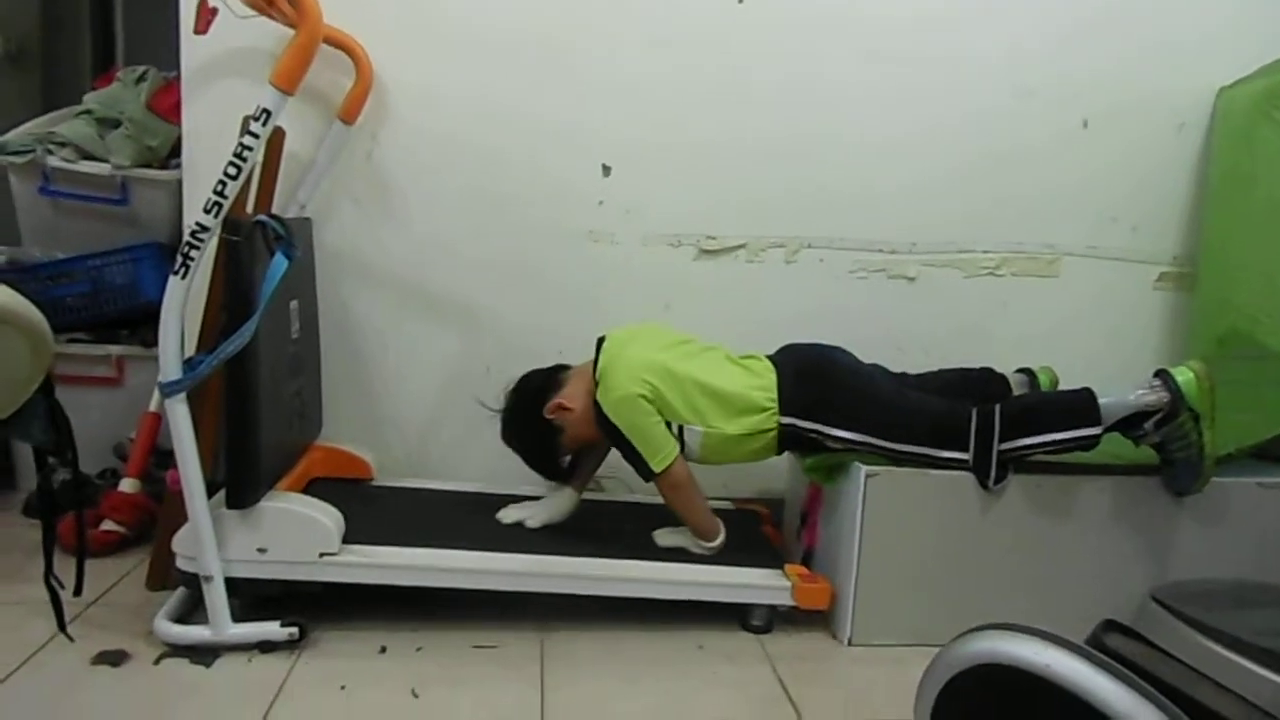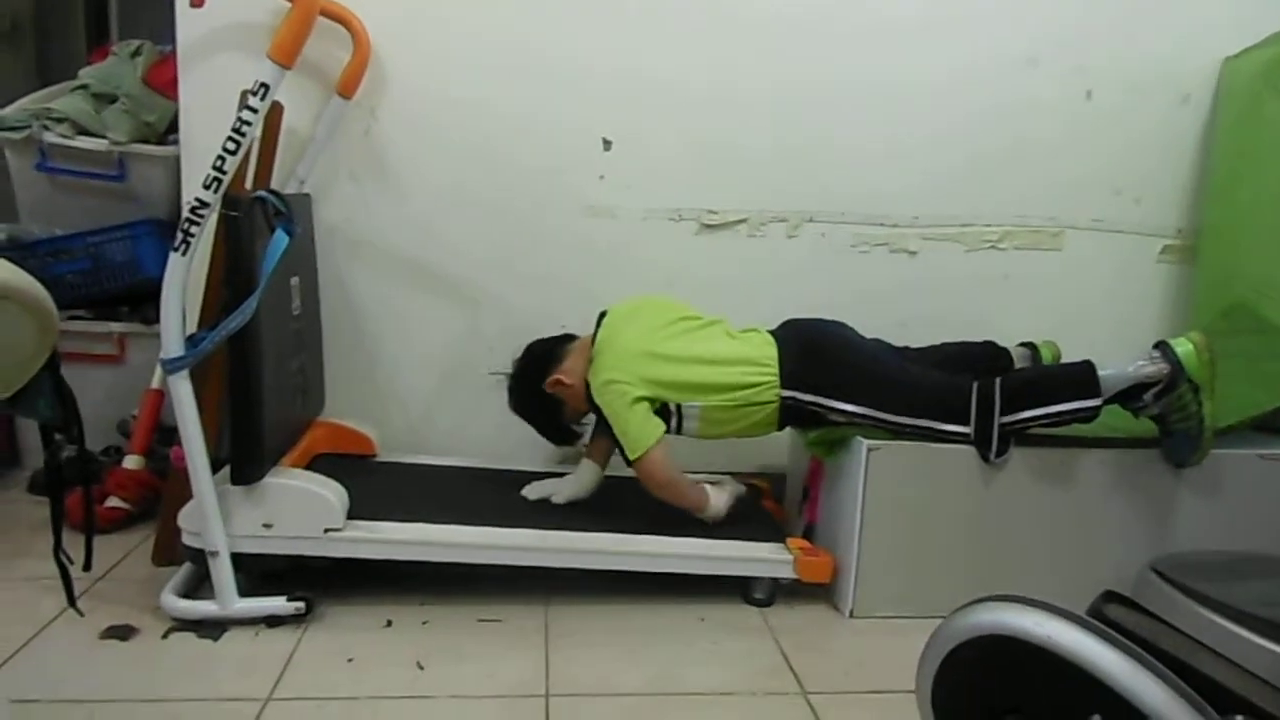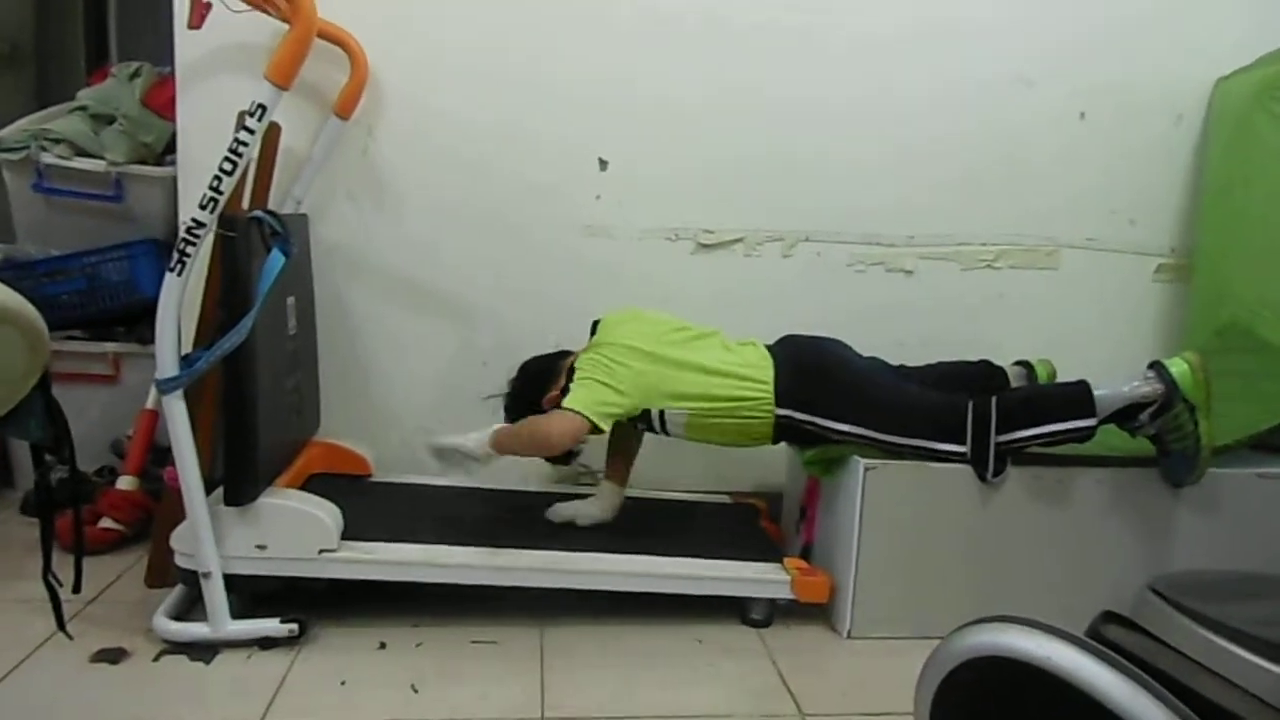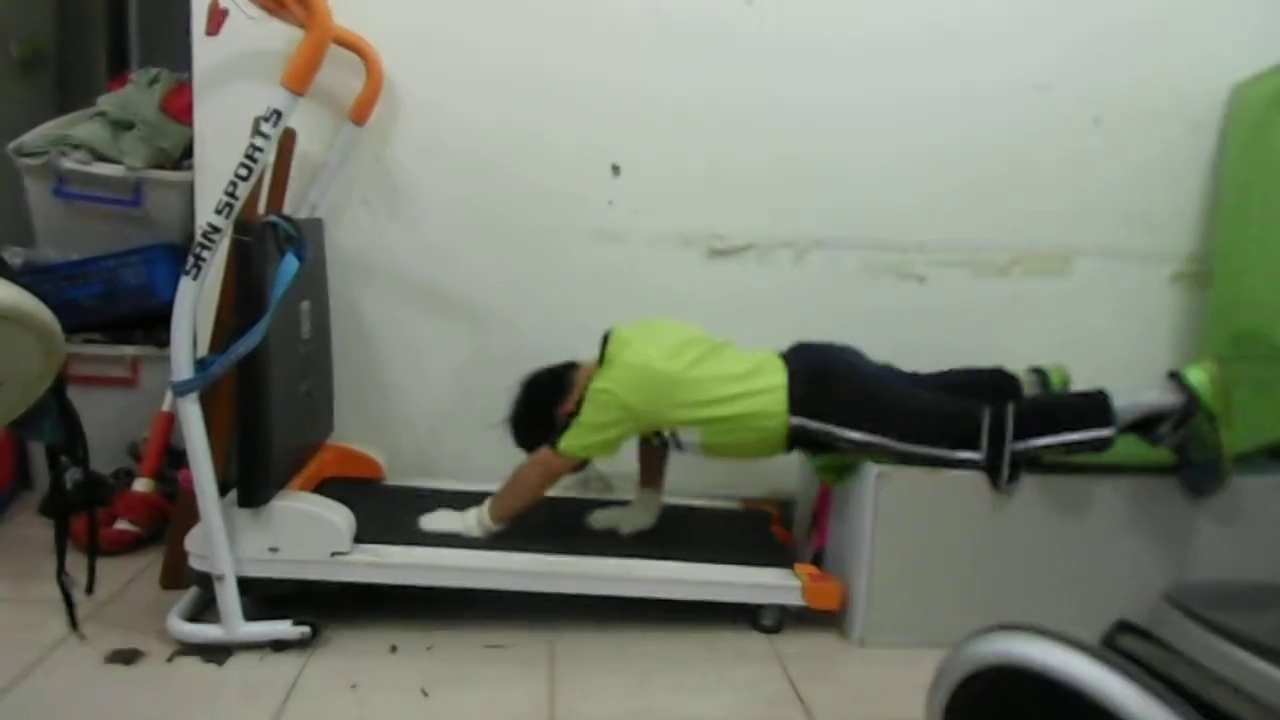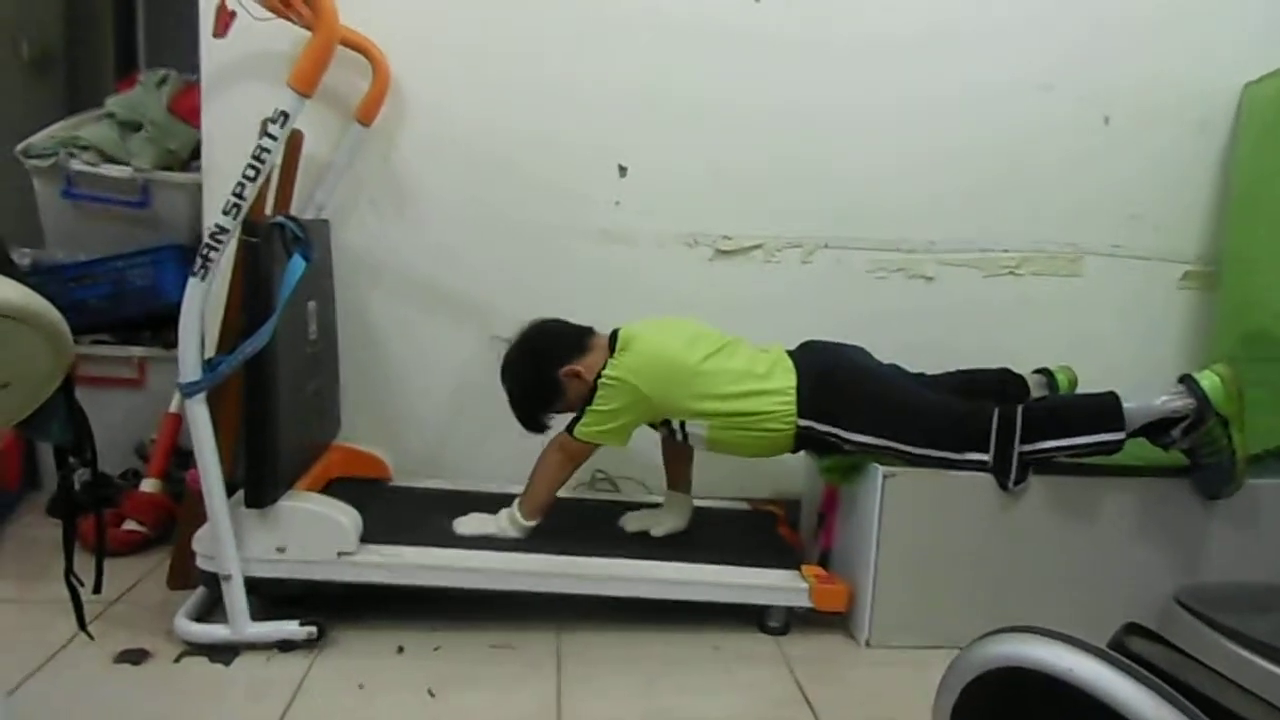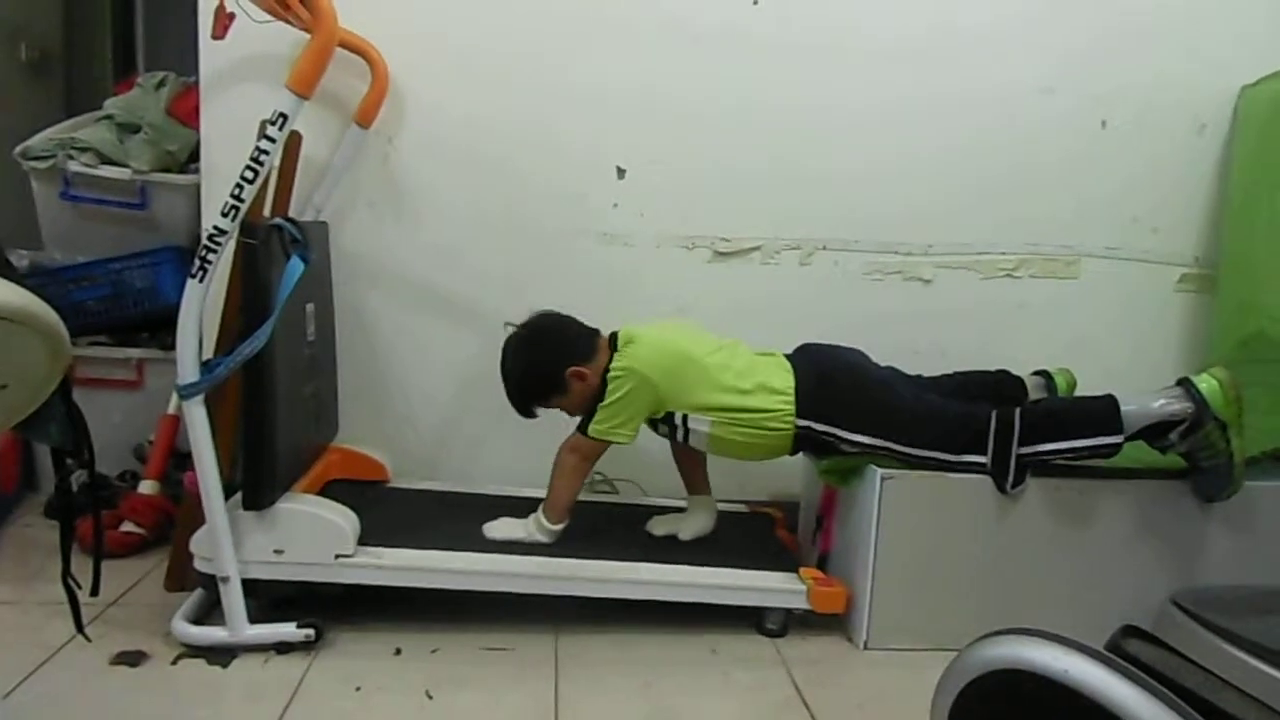
dt=0.4s
person 1, frame 1
left shoulder: (619, 394)
right shoulder: (612, 349)
left elbow: (674, 478)
right elbow: (605, 438)
left wrist: (707, 538)
right wrist: (559, 498)
left hip: (807, 404)
right hip: (799, 372)
left knee: (974, 437)
right knee: (918, 395)
left ankle: (1155, 400)
person 1, frame 2
left shoulder: (610, 377)
right shoulder: (620, 319)
left elbow: (662, 479)
left wrist: (709, 501)
right wrist: (584, 474)
left hip: (806, 380)
right hip: (801, 345)
left knee: (975, 410)
right knee: (917, 368)
left ankle: (1157, 372)
person 1, frame 3
left shoulder: (602, 371)
right shoulder: (615, 330)
left elbow: (554, 437)
right elbow: (631, 418)
left wrist: (478, 444)
right wrist: (608, 496)
left hip: (804, 398)
right hip: (796, 362)
left knee: (969, 430)
right knee: (916, 386)
left ankle: (1149, 392)
person 1, frame 4
left shoulder: (612, 393)
right shoulder: (629, 341)
left elbow: (543, 468)
left wrist: (481, 520)
right wrist: (644, 505)
left hip: (819, 407)
right hip: (810, 371)
left knee: (985, 436)
right knee: (926, 394)
left ankle: (1169, 401)
person 1, frame 5
left shoulder: (624, 378)
right shoulder: (639, 337)
left elbow: (563, 452)
right elbow: (677, 416)
left wrist: (515, 520)
right wrist: (675, 506)
left hip: (826, 406)
right hip: (816, 370)
left knee: (992, 437)
right knee: (932, 393)
left ankle: (1183, 405)
person 1, frame 6
left shoulder: (630, 372)
right shoulder: (637, 342)
left elbow: (578, 454)
right elbow: (684, 419)
left wrist: (543, 525)
right wrist: (698, 507)
left hip: (824, 408)
right hip: (814, 376)
left knee: (989, 440)
right knee: (933, 397)
left ankle: (1182, 408)
